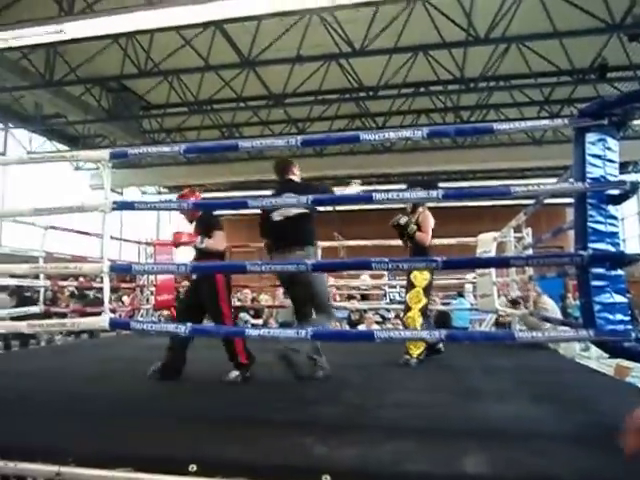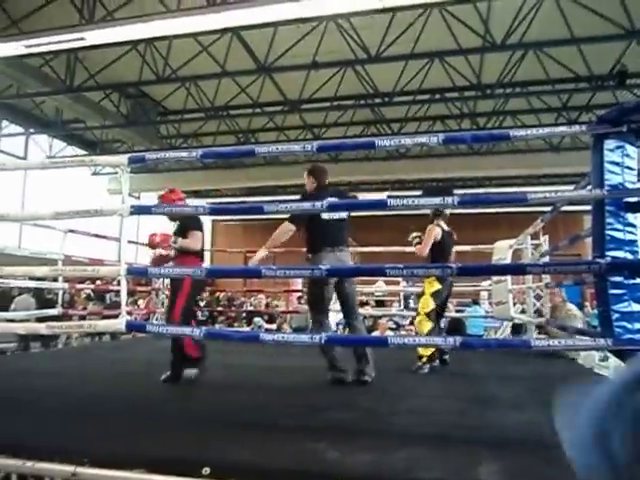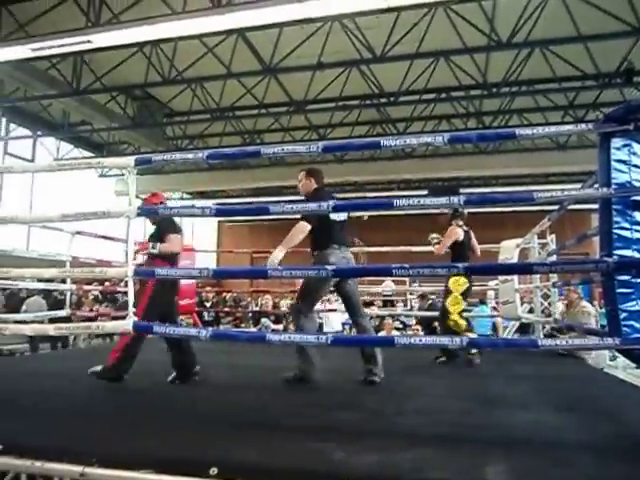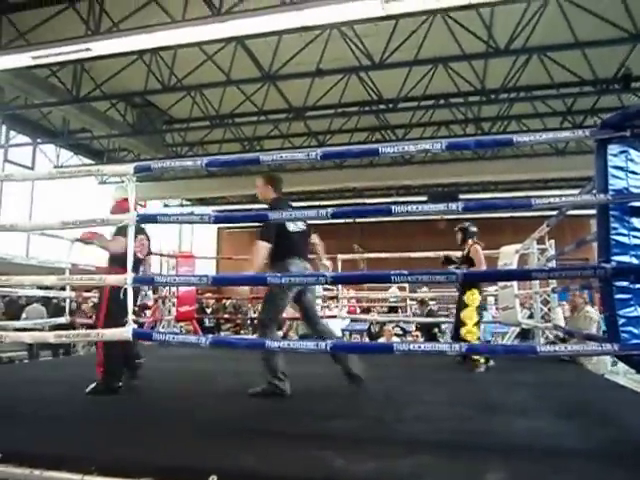
dt=0.3s
person 1, frame 1
right shoulder: (307, 189)
left elbow: (266, 239)
right elbow: (333, 193)
left wrist: (272, 260)
left hip: (280, 260)
right hip: (306, 257)
left knee: (301, 313)
right knee: (325, 312)
left ankle: (317, 365)
right ankle: (293, 351)
person 1, frame 2
left shoulder: (307, 199)
right shoulder: (341, 196)
left elbow: (290, 227)
left wrist: (264, 250)
left hip: (322, 261)
right hip: (344, 259)
left knee: (320, 318)
right knee: (352, 316)
left ankle: (337, 371)
right ankle: (364, 370)
person 1, frame 3
left shoulder: (314, 200)
right shoulder: (334, 201)
left elbow: (304, 226)
right elbow: (350, 214)
left wrist: (280, 250)
left hip: (327, 259)
right hip: (345, 259)
left knee: (302, 311)
right knee: (358, 315)
left ankle: (308, 368)
right ankle: (374, 369)
person 1, frame 4
left shoulder: (271, 211)
right shoulder: (293, 210)
left elbow: (263, 245)
right elbow: (313, 239)
right wrist: (323, 259)
left hip: (286, 270)
right hip: (304, 269)
left knee: (267, 325)
right knee: (315, 323)
left ankle: (277, 383)
right ankle: (350, 366)
person 2, frame 1
left shoulder: (210, 219)
right shoulder: (199, 223)
left elbow: (220, 245)
left wrist: (195, 239)
left hip: (214, 277)
right hip: (201, 277)
left knee: (224, 320)
right knee: (183, 319)
left ankle: (243, 365)
right ankle: (171, 366)
person 2, frame 2
left shoulder: (190, 219)
right shoulder: (184, 222)
left elbow: (196, 244)
left wrist: (170, 240)
right wrist: (165, 256)
left hip: (189, 274)
right hip: (182, 274)
left knee: (177, 318)
right knee: (183, 320)
left ankle: (195, 358)
right ankle: (179, 368)
person 2, frame 3
left shoulder: (166, 223)
right shoulder: (169, 225)
left elbow: (175, 247)
left wrist: (148, 246)
right wrist: (142, 264)
left hip: (159, 280)
right hip: (168, 281)
left knee: (138, 323)
right knee: (169, 326)
left ankle: (114, 369)
right ankle: (186, 369)
person 2, frame 4
left shoulder: (126, 227)
right shoulder: (143, 234)
left elbow: (116, 248)
right elbow: (146, 265)
left wrist: (95, 238)
left knee: (106, 329)
right knee: (118, 328)
left ankle: (109, 380)
right ankle: (133, 363)
person 3, frame 1
left shoulder: (425, 216)
right shoulder: (414, 218)
left elbow: (427, 240)
left wrist: (407, 227)
right wrist: (400, 229)
left hip: (422, 268)
right hip: (416, 267)
left knee: (413, 310)
right knee: (419, 310)
left ankle: (414, 353)
right ankle: (434, 345)
person 3, frame 2
left shoulder: (433, 228)
right shoulder: (450, 233)
left elbow: (422, 252)
left wrist: (416, 241)
left hip: (437, 277)
right hip: (446, 278)
left knee: (425, 317)
right knee: (434, 318)
left ankle: (426, 359)
right ankle: (441, 354)
person 3, frame 3
left shoulder: (454, 229)
right shoulder: (468, 232)
left elbow: (439, 250)
right elbow: (477, 252)
left wrist: (435, 241)
left hip: (458, 277)
right hip: (460, 277)
left knee: (455, 315)
right knee: (446, 315)
left ankle: (474, 350)
right ankle: (448, 352)
person 3, frame 4
left shoulder: (475, 248)
right shoulder: (466, 248)
left elbow: (482, 269)
left wrist: (460, 268)
right wrist: (454, 262)
left hip: (472, 291)
right hip: (464, 290)
left knee: (469, 326)
right knee: (459, 327)
left ankle: (481, 359)
right ankle: (471, 354)
